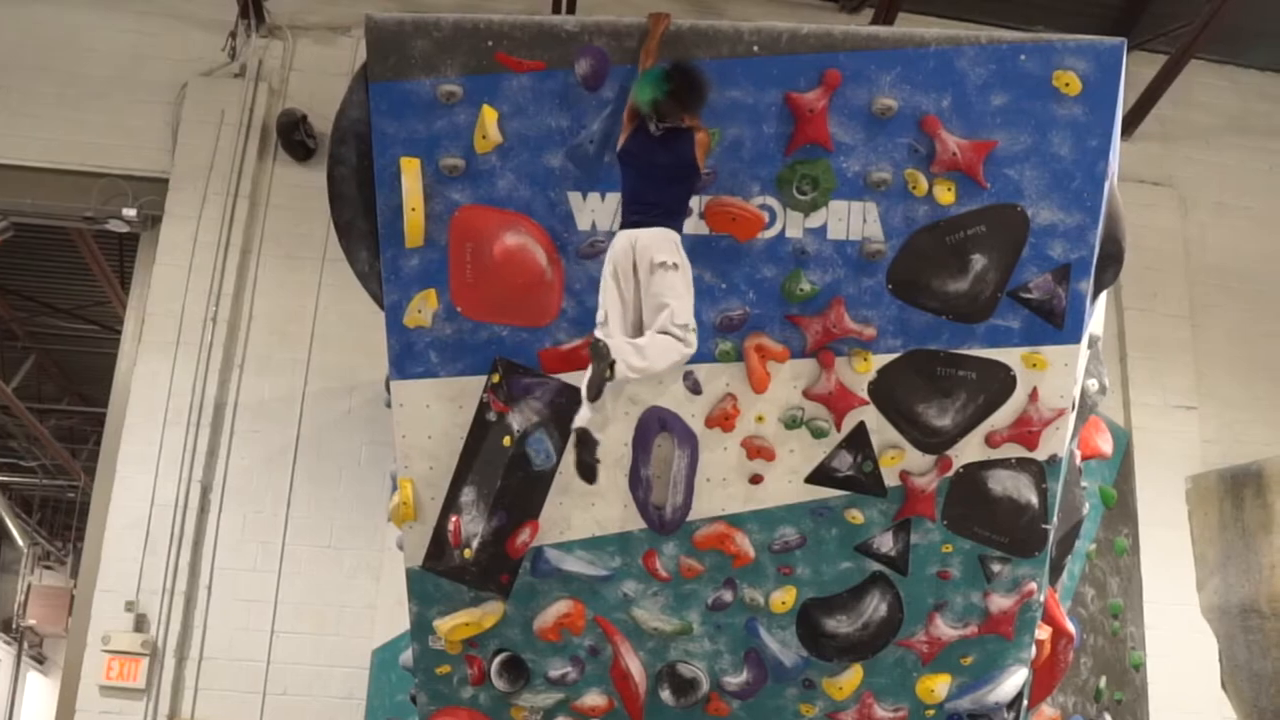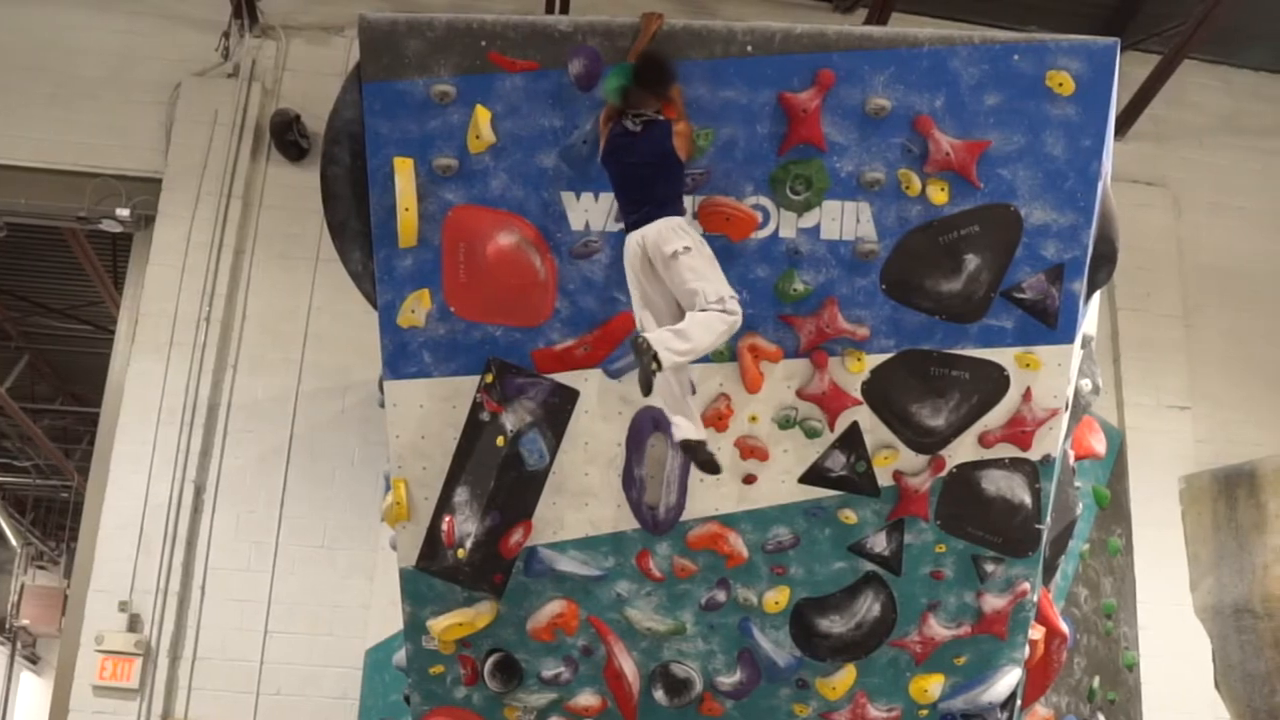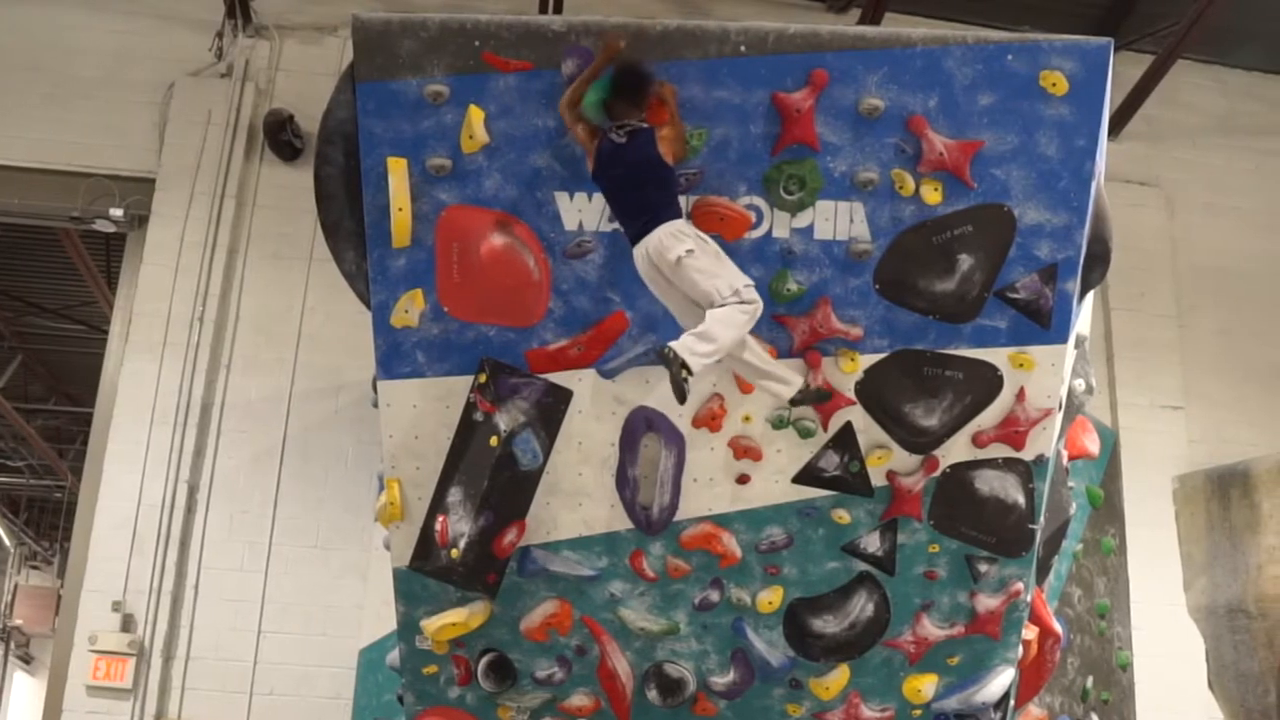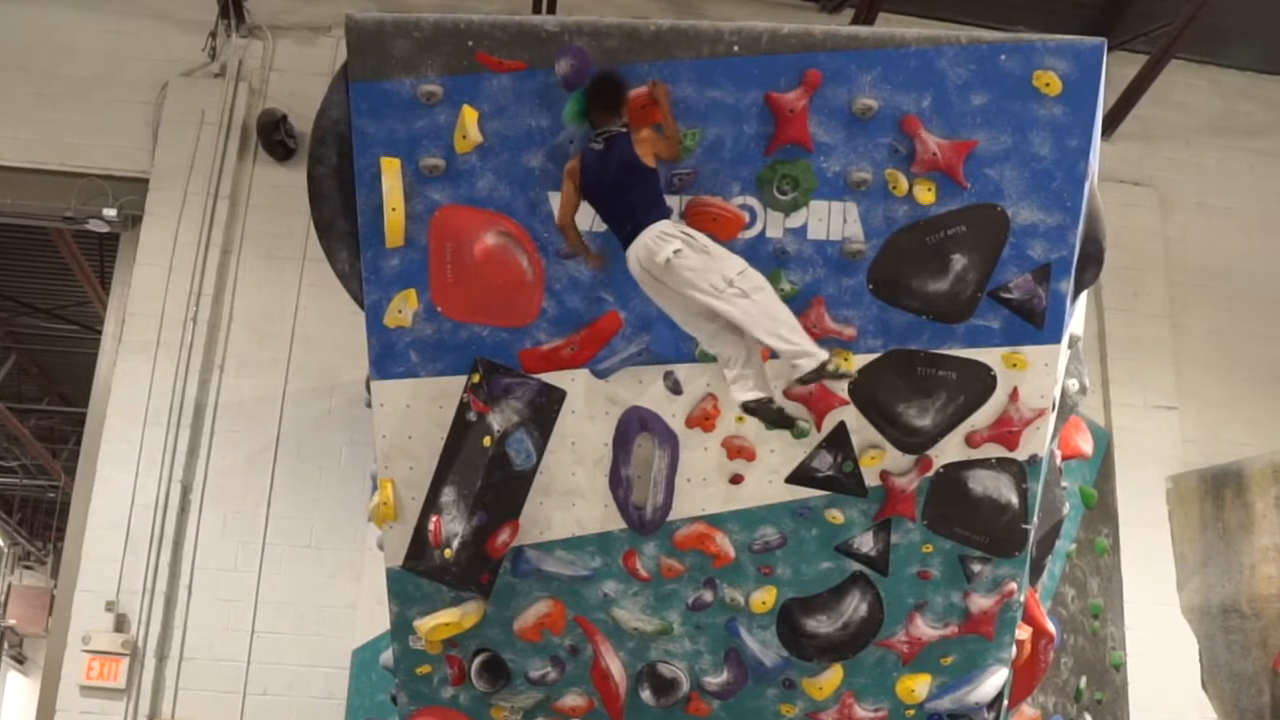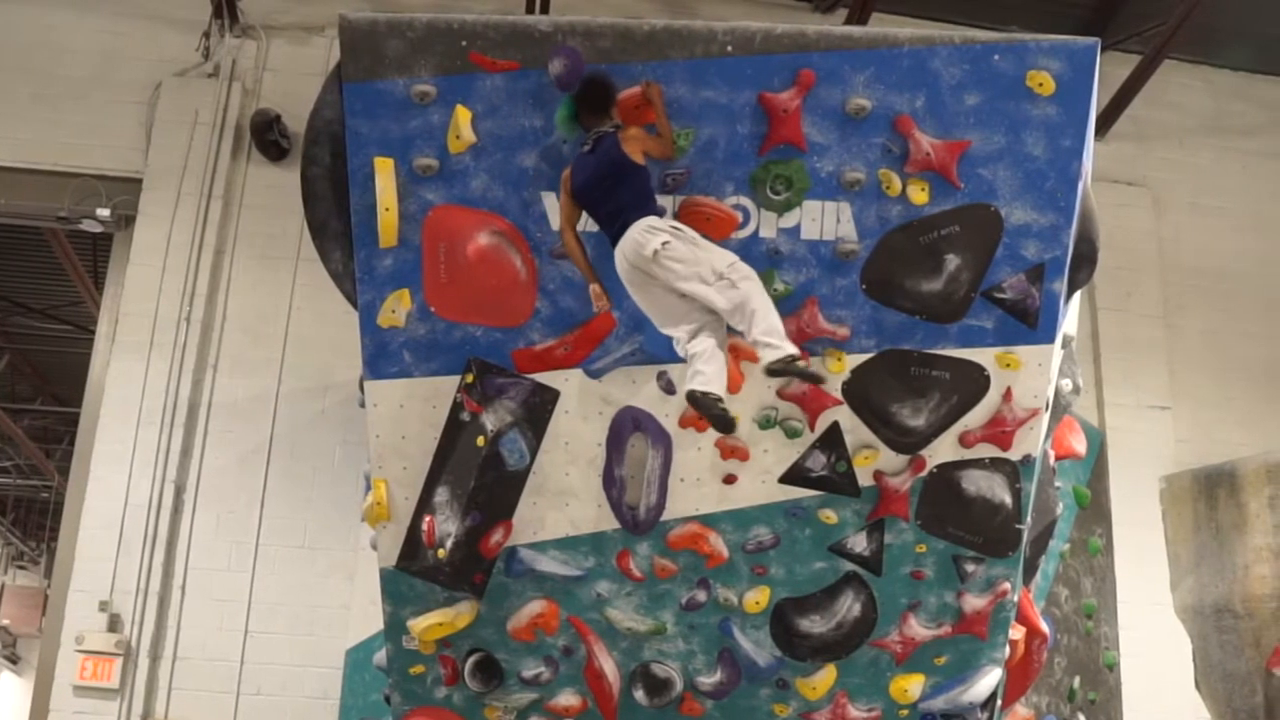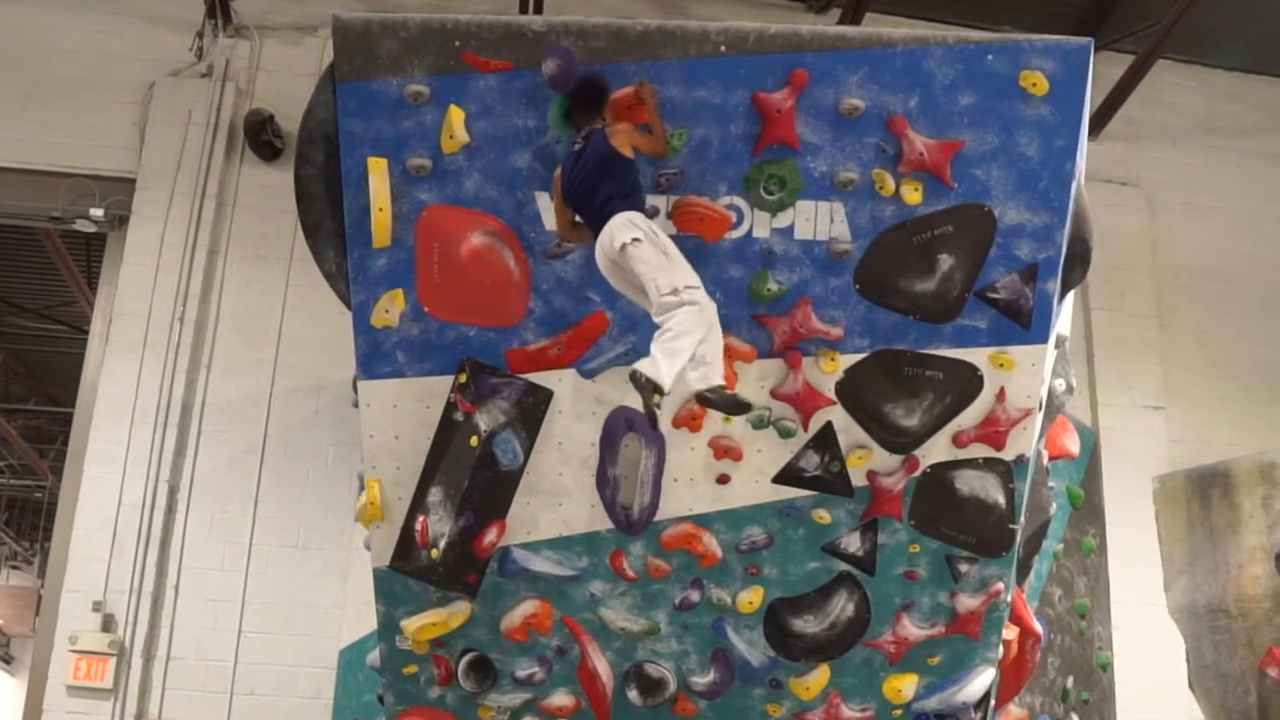
dt=0.4s
person 1, frame 1
left shoulder: (632, 129)
right shoulder: (697, 141)
left elbow: (641, 81)
left wrist: (653, 35)
right wrist: (689, 113)
left hip: (622, 243)
right hip: (662, 242)
left knee: (613, 340)
right knee: (676, 340)
left ankle: (586, 423)
right ankle: (612, 355)
person 1, frame 2
left shoulder: (608, 127)
right shoulder: (677, 131)
left elbow: (624, 79)
left wrist: (643, 36)
right wrist: (675, 105)
left hip: (635, 241)
right hip: (670, 230)
left knee: (666, 345)
right knee: (723, 310)
left ankle: (689, 433)
right ankle: (656, 348)
person 1, frame 3
left shoulder: (594, 146)
right shoulder: (662, 137)
left elbow: (566, 107)
right elbow: (681, 151)
left wrist: (601, 62)
right wrist: (672, 105)
left hip: (642, 252)
right hip: (673, 237)
left knee: (713, 330)
right knee: (744, 301)
left ankle: (790, 387)
right ankle: (684, 355)
person 1, frame 4
left shoulder: (576, 167)
right shoulder: (641, 139)
left elbow: (565, 223)
right elbow: (673, 149)
left wrist: (588, 254)
right wrist: (664, 105)
left hip: (638, 257)
right hip: (664, 238)
left knee: (720, 328)
right knee: (748, 287)
left ankle: (753, 393)
right ankle: (810, 360)
person 1, frame 5
left shoulder: (571, 174)
right shoulder: (628, 137)
left elbow: (568, 232)
right elbow: (667, 149)
left wrist: (593, 282)
right wrist: (657, 106)
left hip: (623, 256)
right hip: (650, 233)
left knee: (699, 323)
right knee: (738, 280)
left ankle: (704, 388)
right ankle: (779, 353)
person 1, frame 6
left shoulder: (564, 170)
right shoulder: (618, 132)
left elbow: (565, 230)
right elbow: (660, 146)
right wrist: (650, 105)
left hip: (605, 246)
right hip: (628, 228)
left knee: (696, 310)
right knee: (691, 303)
left ankle: (709, 383)
right ankle: (653, 374)
